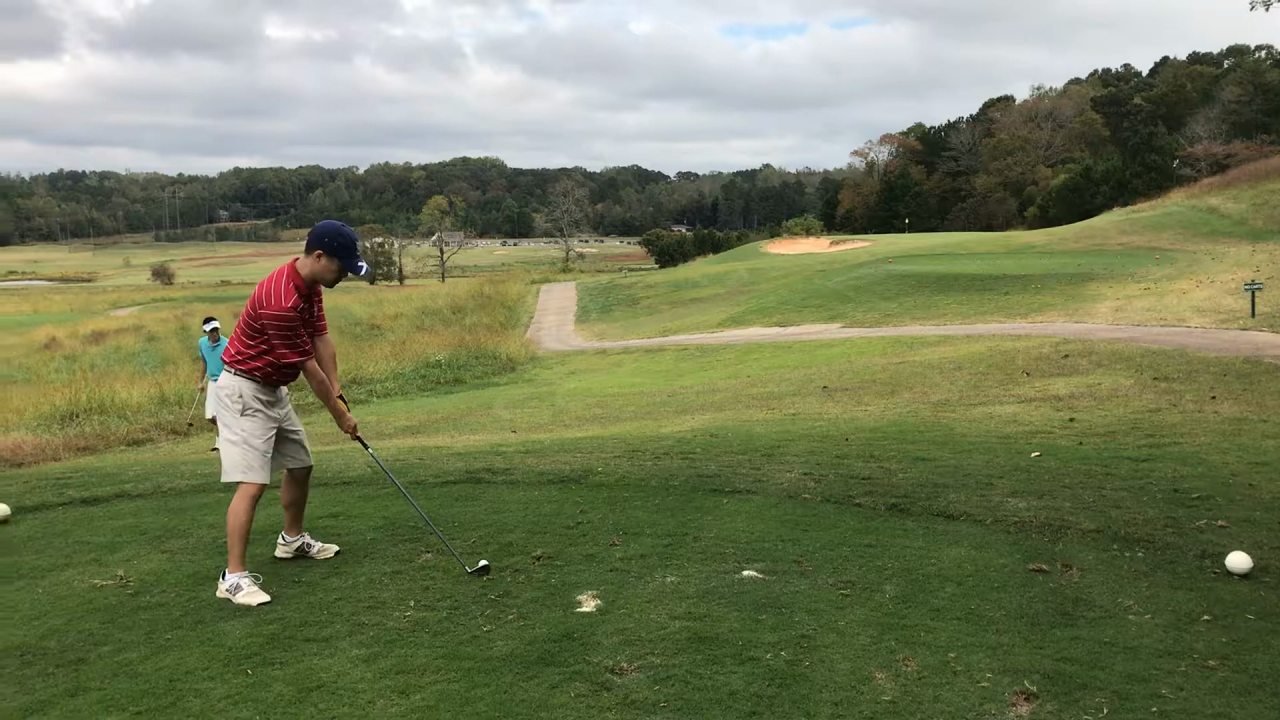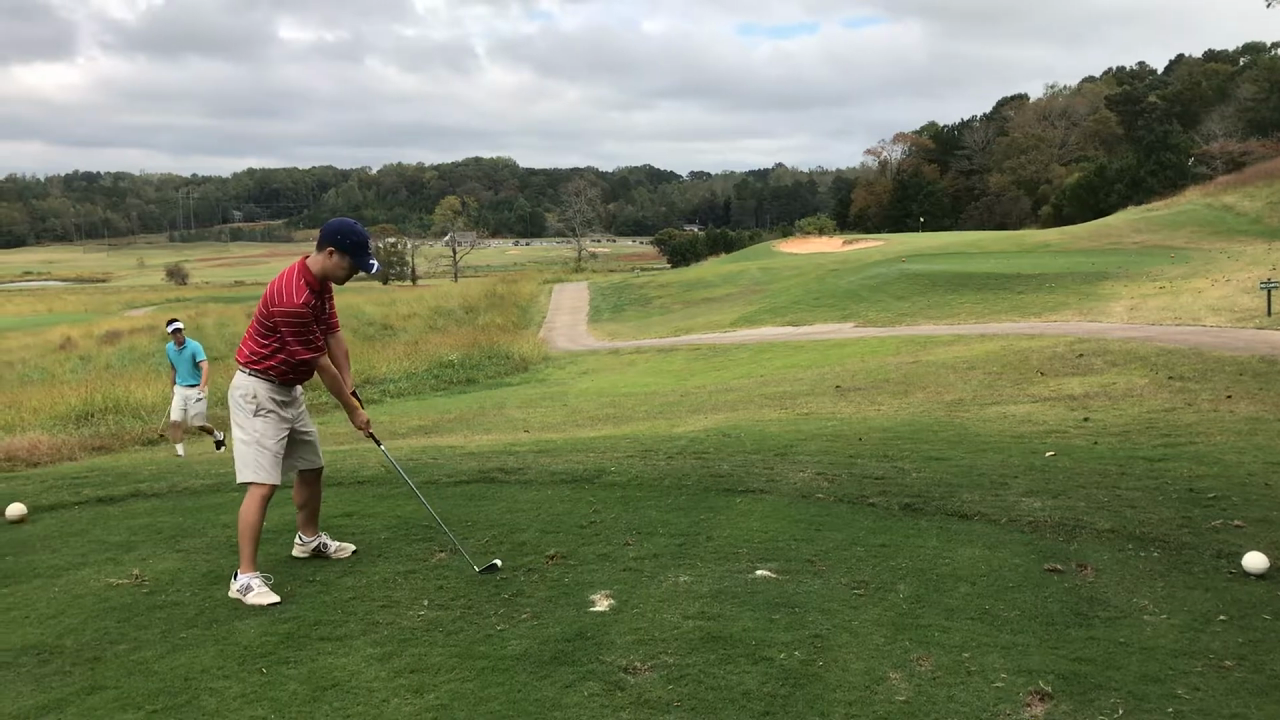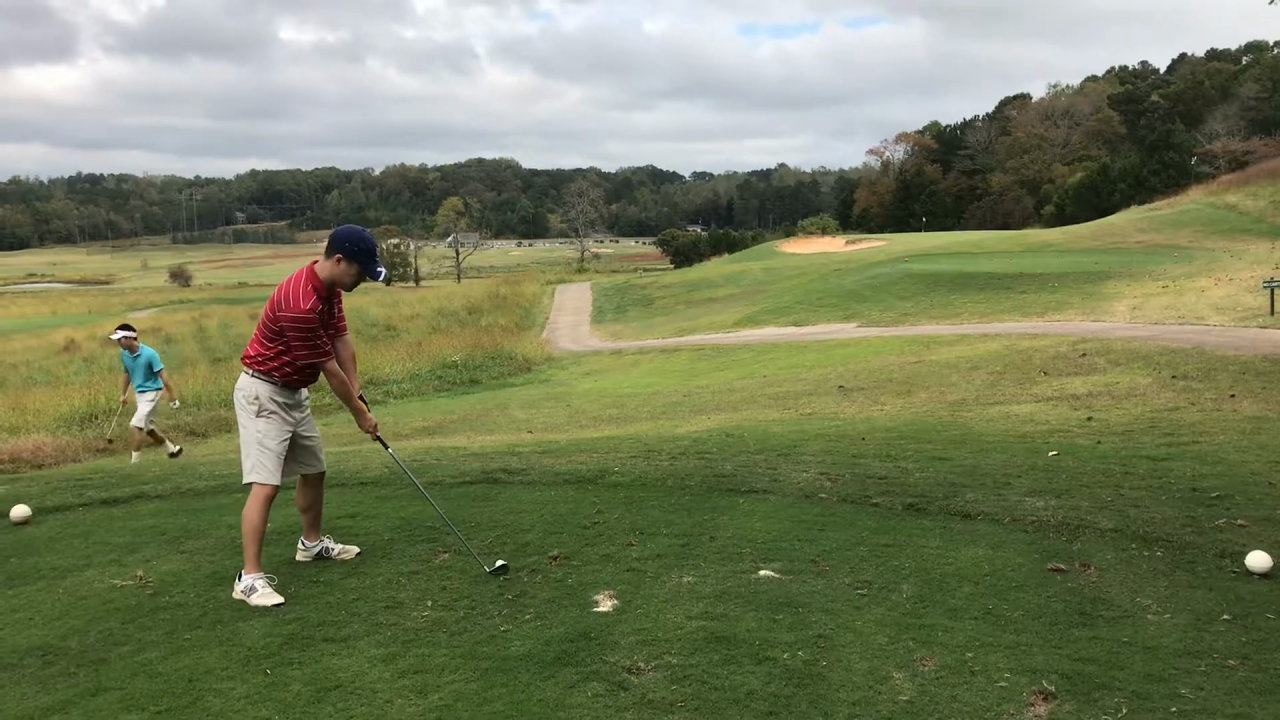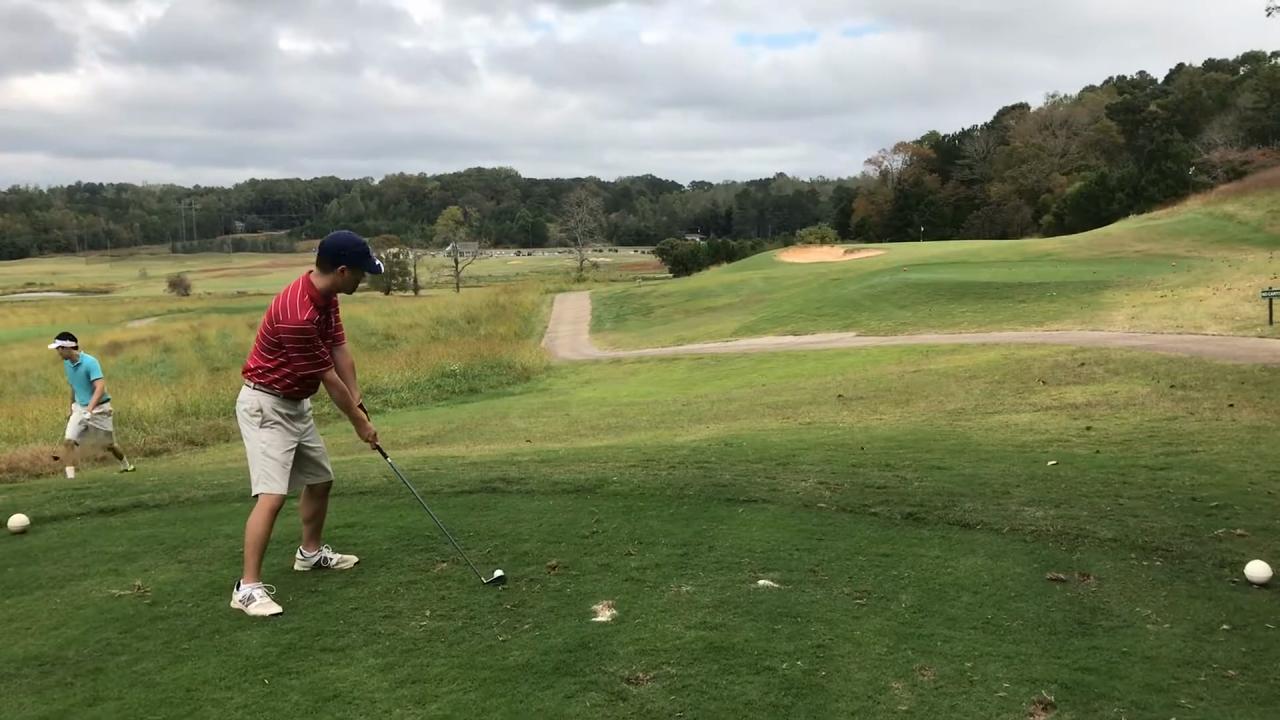
dt=0.5s
person 1, frame 1
left shoulder: (311, 286)
right shoulder: (281, 301)
left elbow: (321, 341)
right elbow: (308, 367)
left wrist: (339, 396)
right wrist: (339, 415)
left hip: (272, 389)
right hip: (244, 391)
left knee: (300, 465)
right knee: (251, 484)
left ankle: (292, 538)
right ankle: (234, 576)
person 1, frame 2
left shoulder: (321, 283)
right shoulder: (292, 298)
left elbow: (334, 338)
right elbow: (320, 363)
left wrist: (352, 392)
right wrist: (352, 410)
left hip: (288, 389)
right hip: (260, 391)
left knee: (311, 467)
right knee: (262, 484)
left ankle: (309, 538)
right ankle: (245, 576)
person 1, frame 3
left shoulder: (329, 287)
right shoulder: (299, 303)
left elbow: (342, 342)
right elbow: (328, 368)
left wrist: (359, 394)
right wrist: (359, 413)
left hip: (293, 391)
right hip: (263, 392)
left knee: (313, 469)
right knee: (265, 484)
left ankle: (312, 542)
right ankle: (249, 577)
person 1, frame 4
left shoulder: (326, 297)
right shoulder: (297, 315)
left elbow: (340, 352)
right elbow: (328, 378)
left wrist: (359, 403)
right wrist: (359, 423)
left hip: (295, 403)
right hip: (266, 406)
left knee: (320, 479)
right knee: (272, 495)
left ankle: (310, 552)
right ankle: (248, 587)
